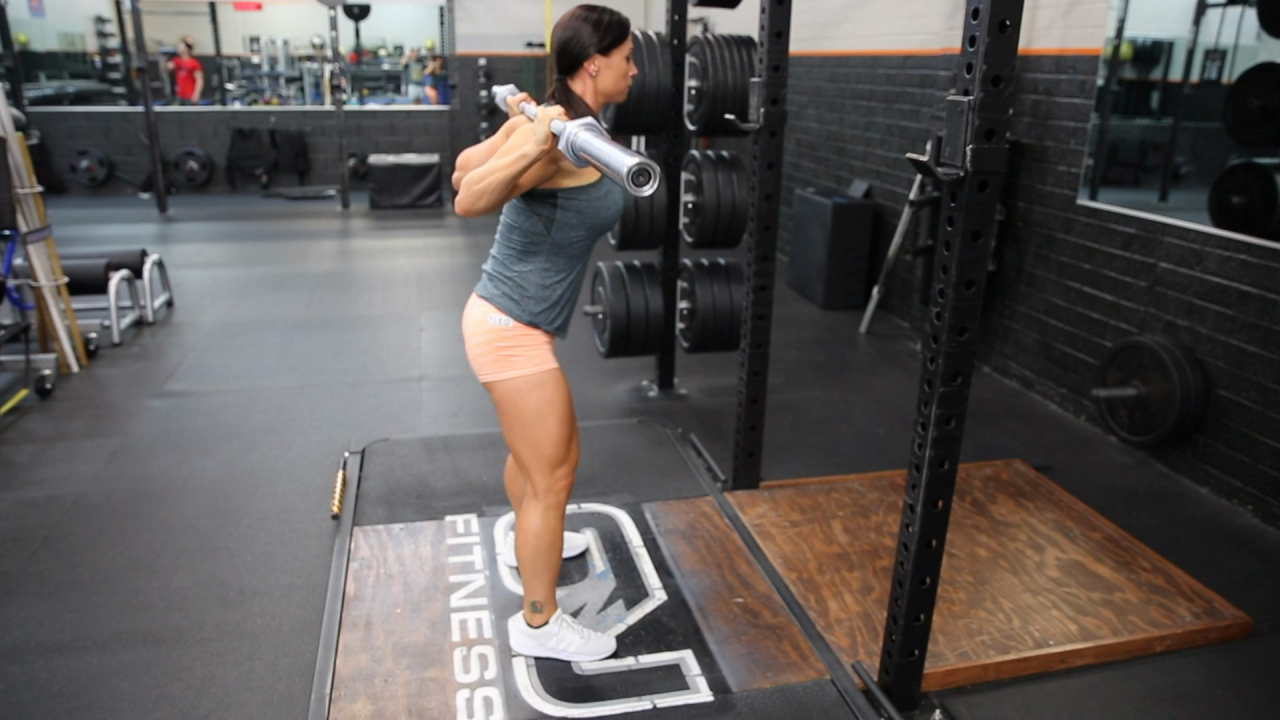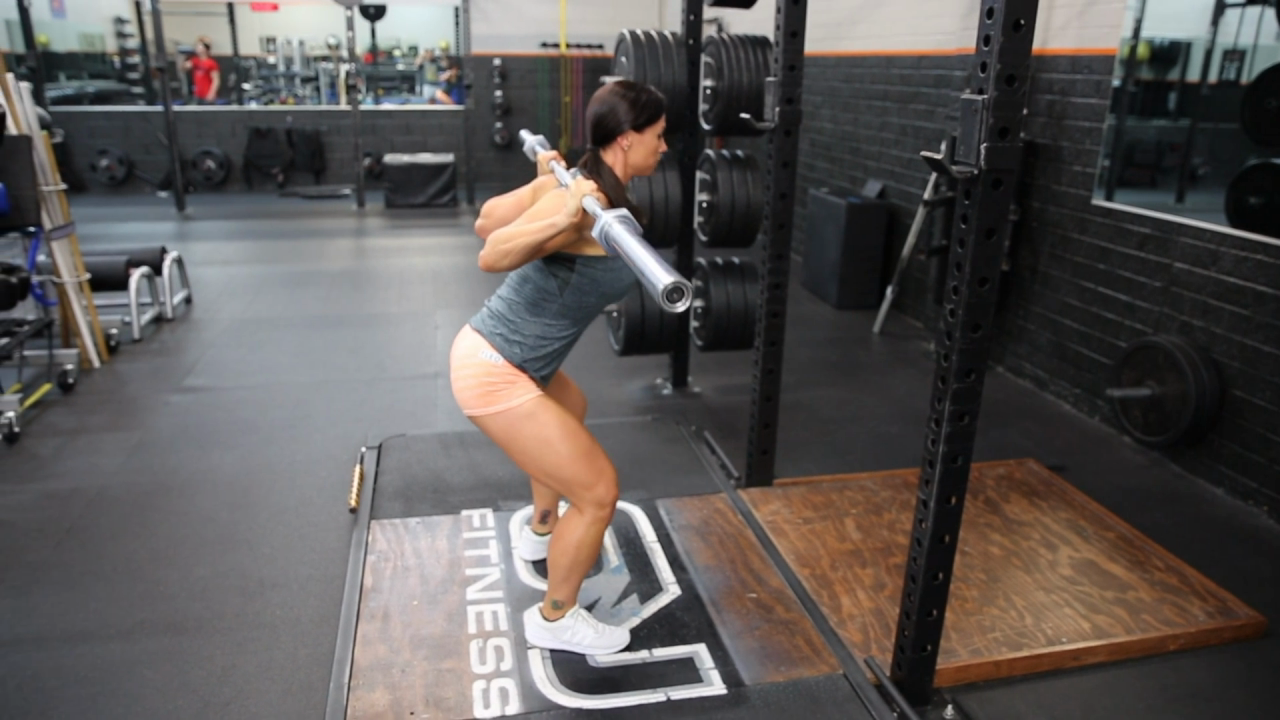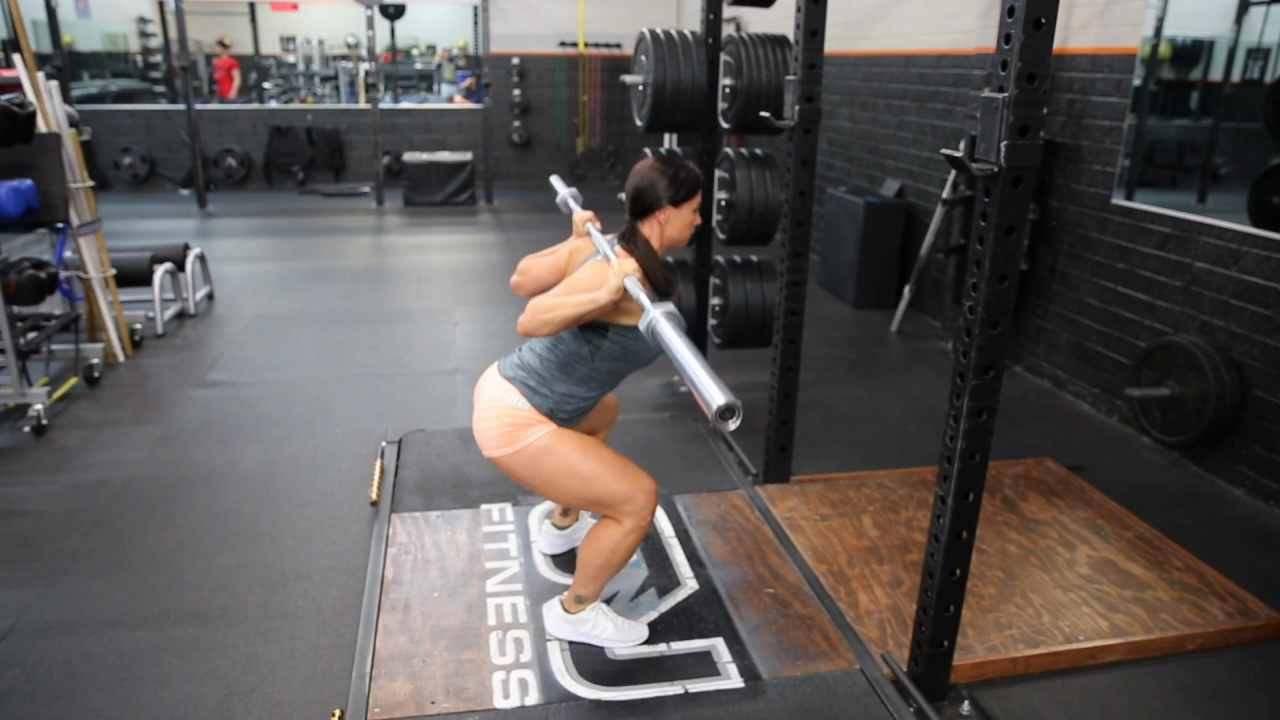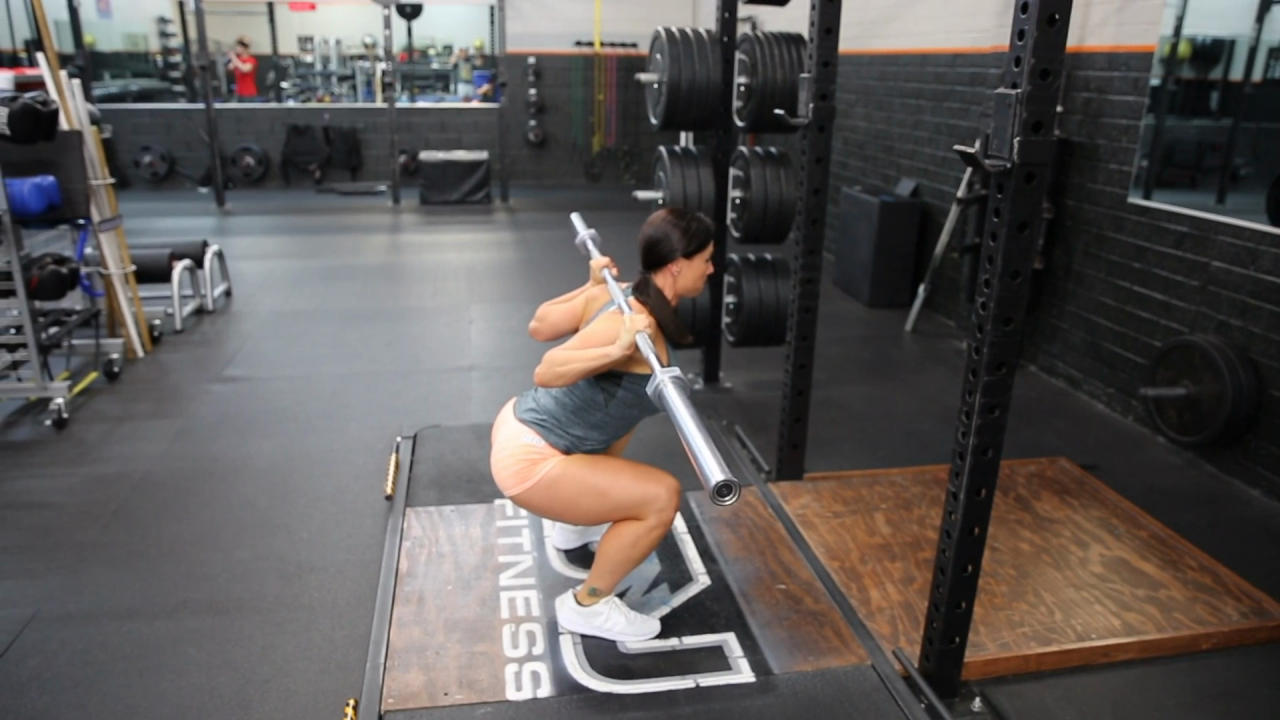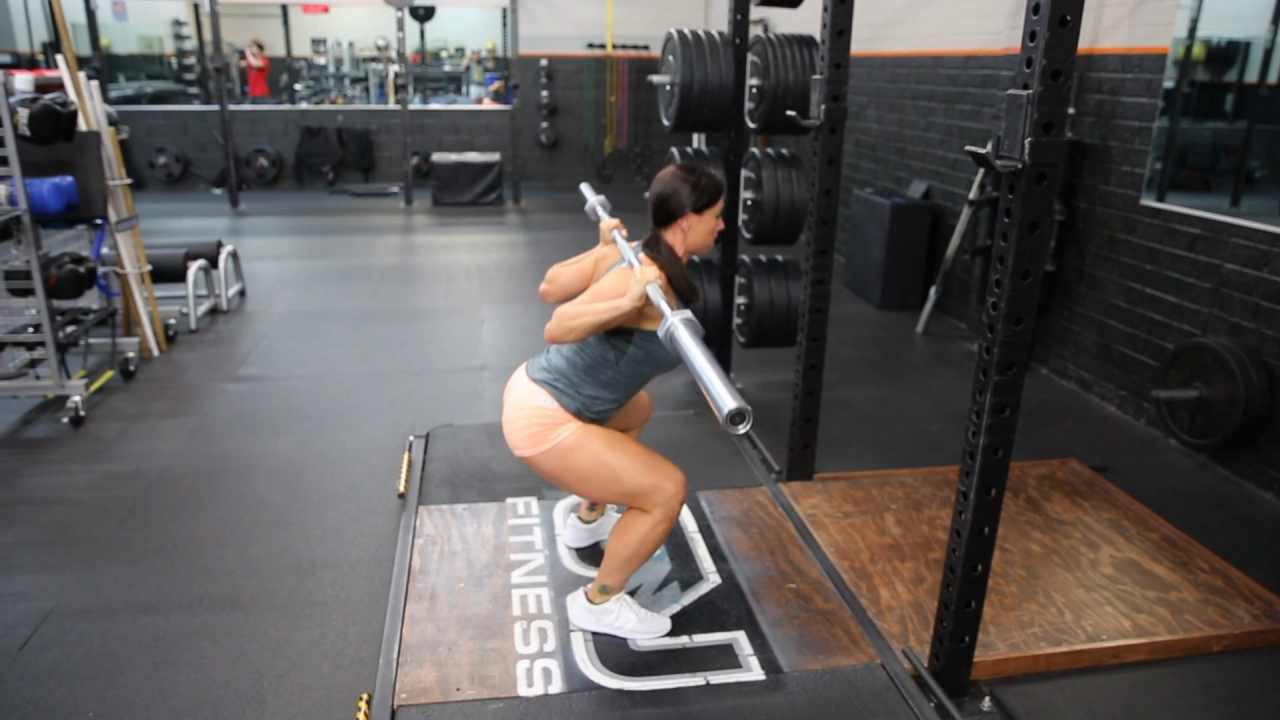
dt=1s
person 1, frame 1
left shoulder: (543, 121)
right shoulder: (565, 138)
left elbow: (461, 170)
right elbow: (469, 200)
left wrist: (517, 124)
right wrist: (532, 149)
left hip: (506, 316)
right hip: (515, 329)
left knee: (533, 447)
right knee: (551, 479)
left ankle: (525, 540)
right ankle: (539, 623)
person 1, frame 2
left shoulder: (570, 184)
right shoulder: (589, 205)
left elbow: (485, 222)
right elbow: (492, 256)
left wrist: (543, 182)
right wrist: (561, 220)
left hip: (495, 352)
right hip: (495, 374)
left knee: (571, 412)
right knee: (598, 491)
left ankle: (541, 531)
right ankle: (555, 619)
person 1, frame 3
left shoulder: (600, 247)
right shoulder: (614, 272)
left elbow: (520, 279)
right elbow: (530, 321)
left wrist: (576, 237)
right wrist: (605, 297)
left hip: (508, 391)
right hip: (513, 420)
left knee: (604, 411)
right knee: (637, 499)
left ankle: (563, 525)
right ankle: (574, 612)
person 1, frame 4
left shoulder: (615, 294)
right shoulder: (636, 323)
left elbow: (539, 325)
right elbow: (546, 371)
left wrist: (592, 283)
right wrist: (618, 351)
left hip: (522, 426)
right hip: (529, 460)
left knee: (621, 412)
right knee: (662, 497)
left ankle: (576, 522)
right ankle: (587, 605)
person 1, frame 5
left shoulder: (627, 253)
right shoulder: (642, 279)
left elbow: (549, 287)
right elbow: (557, 329)
left wrist: (602, 246)
right wrist: (628, 303)
left hip: (537, 392)
right hip: (542, 421)
left knee: (638, 409)
right knee: (666, 491)
left ankle: (590, 518)
right ankle: (599, 603)
